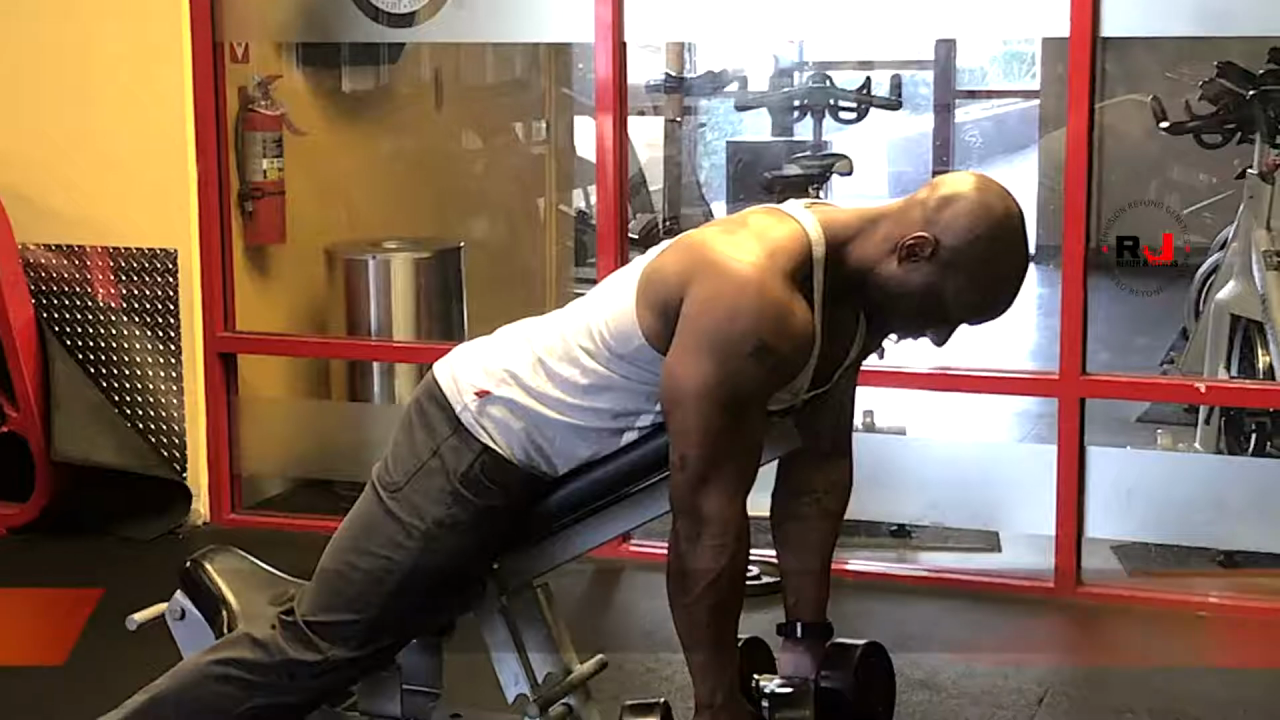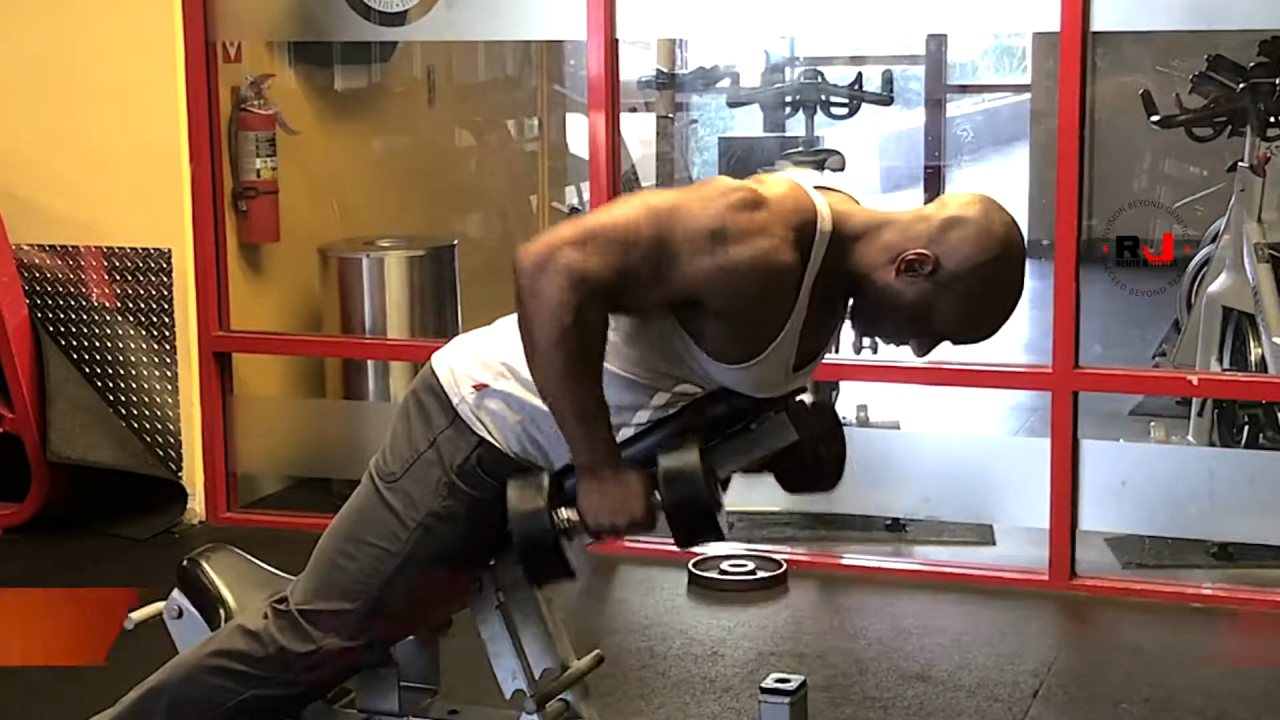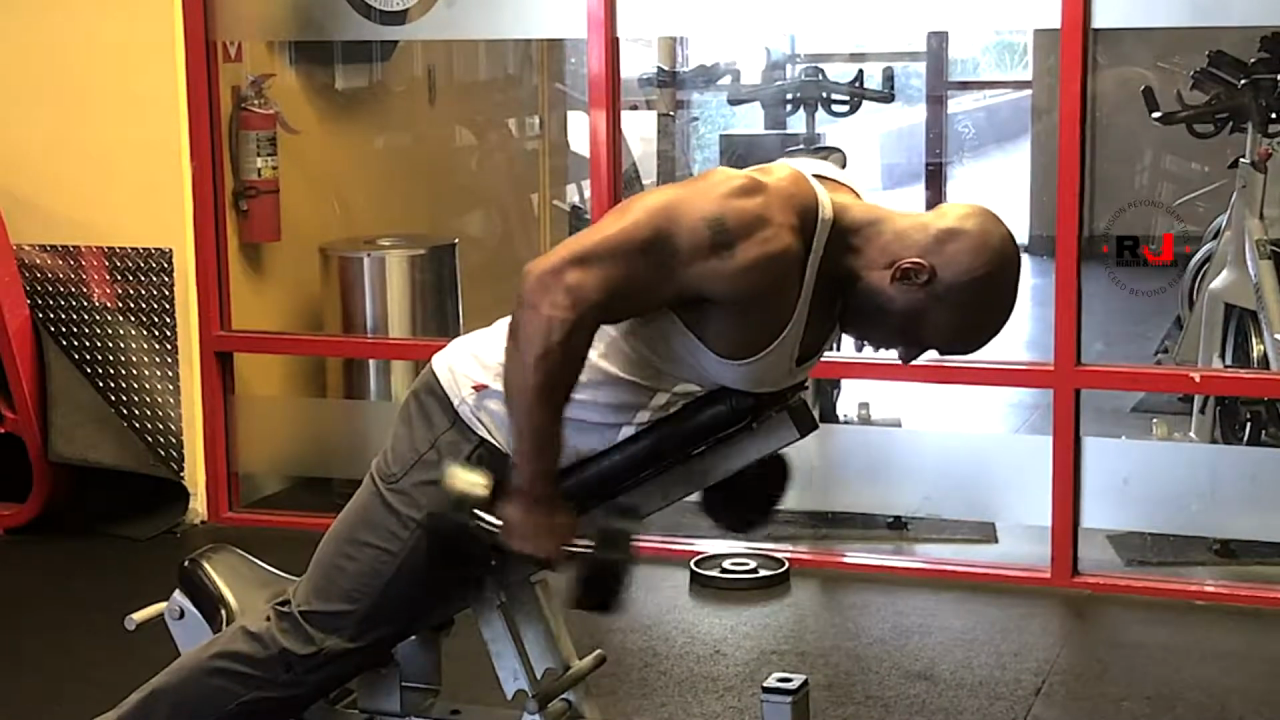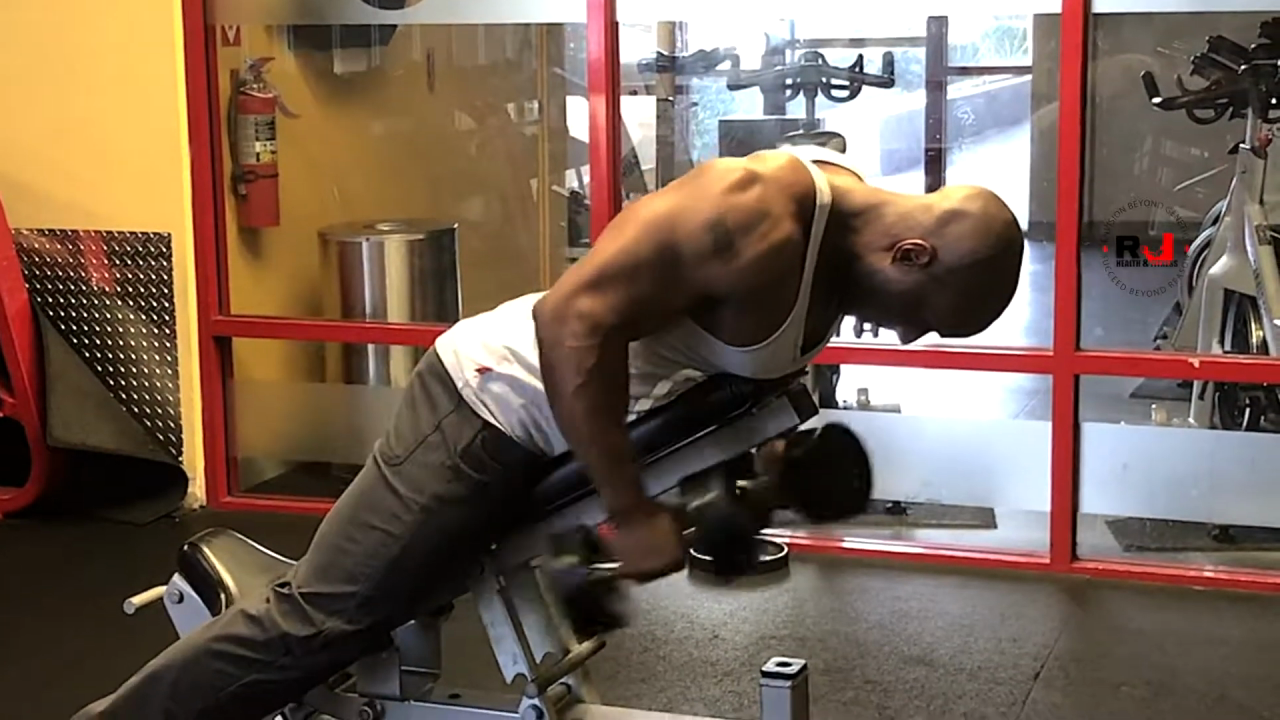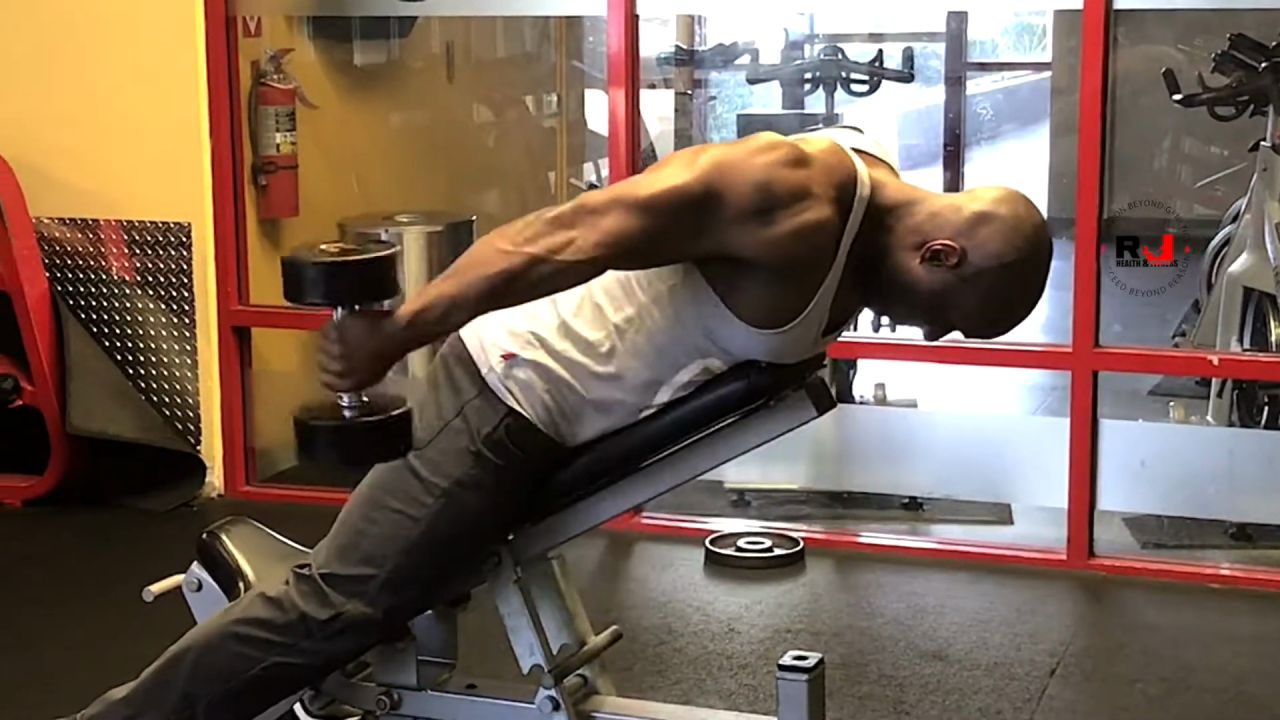
dt=1s
person 1, frame 1
left shoulder: (855, 283)
right shoulder: (756, 296)
left elbow: (818, 464)
right elbow: (705, 516)
left wrist: (807, 637)
left hip: (545, 443)
right hip: (486, 431)
left knee: (393, 618)
right knee: (320, 643)
person 1, frame 2
left shoulder: (840, 247)
right shoulder: (762, 239)
right elbow: (554, 266)
right wrist: (598, 466)
left hip: (538, 438)
right hip: (490, 423)
right knee: (314, 635)
person 1, frame 3
left shoulder: (840, 243)
right shoulder: (763, 228)
right elbow: (558, 285)
right wrist: (534, 494)
left hip: (556, 438)
right hip: (491, 422)
left knee: (382, 620)
right knee: (317, 638)
person 1, frame 4
left shoulder: (848, 220)
right shoulder: (759, 216)
right elbow: (572, 319)
right wrist: (632, 512)
left hip: (539, 428)
right hip: (492, 409)
left knee: (362, 610)
right knee: (315, 620)
person 1, frame 5
left shoulder: (874, 210)
right shoulder: (798, 195)
right elbow: (585, 229)
right wrist: (402, 326)
left hip: (569, 417)
right hip: (517, 392)
left knee: (374, 595)
right knee: (334, 604)
